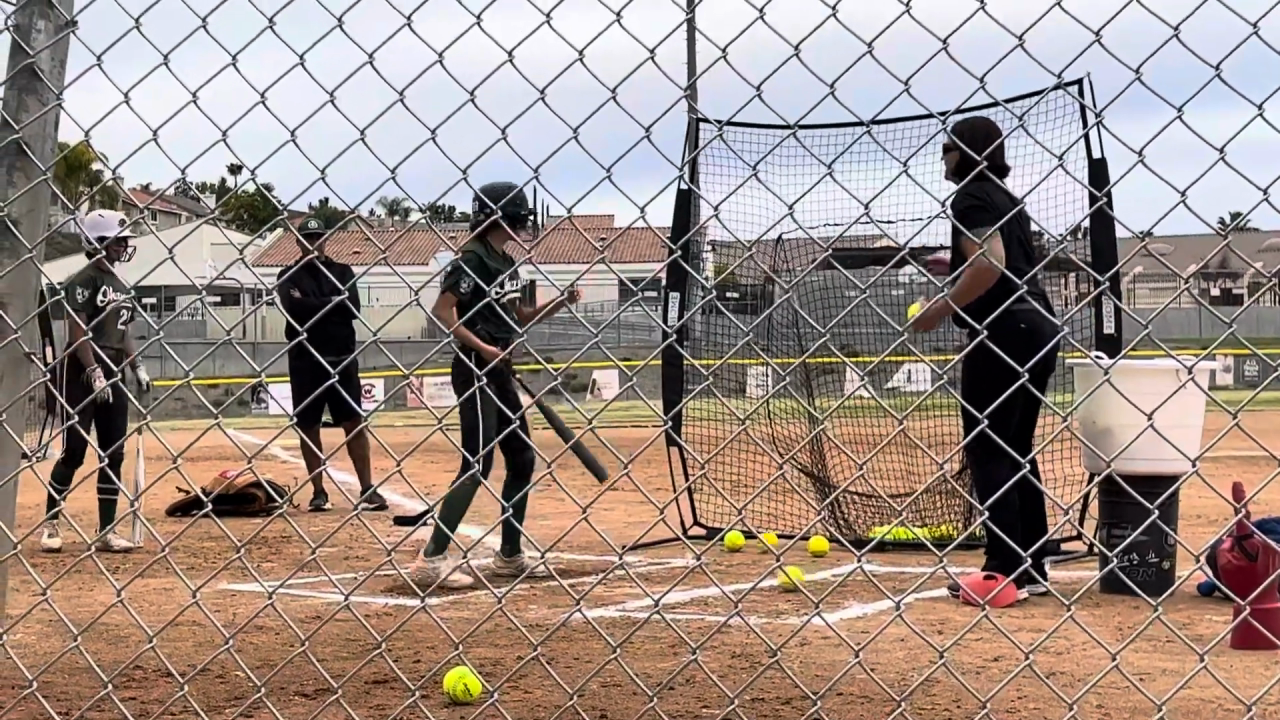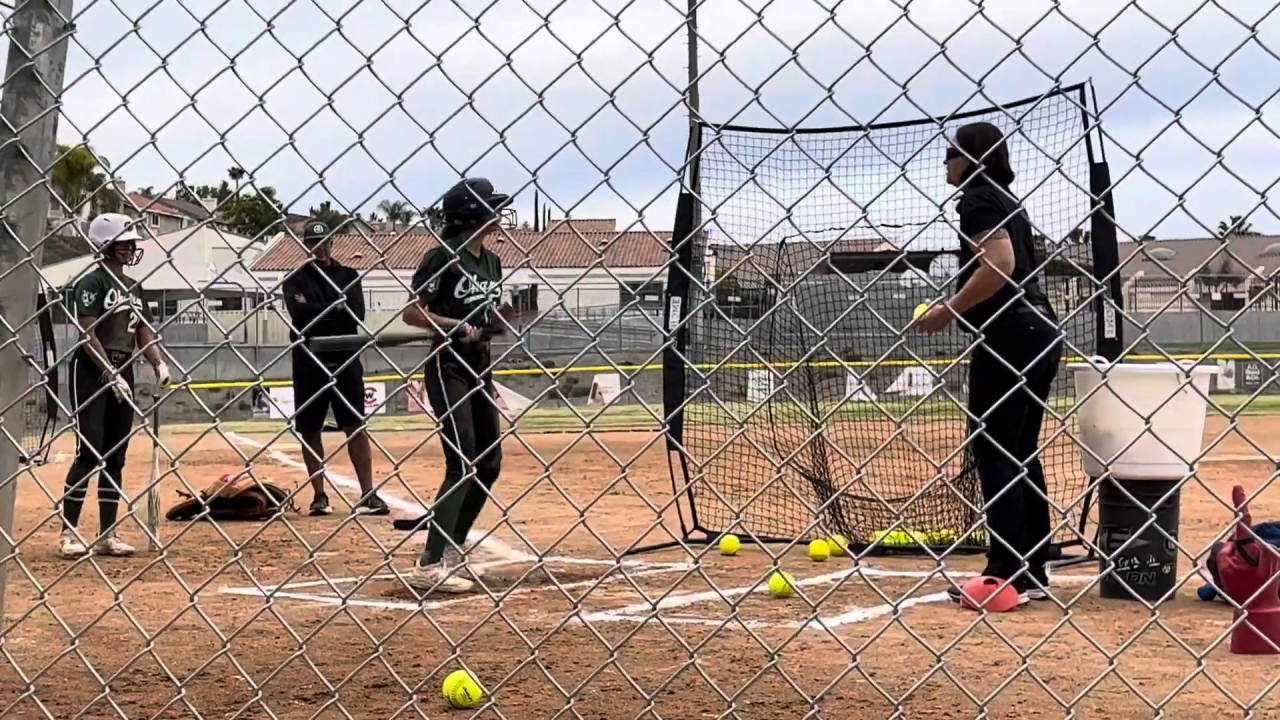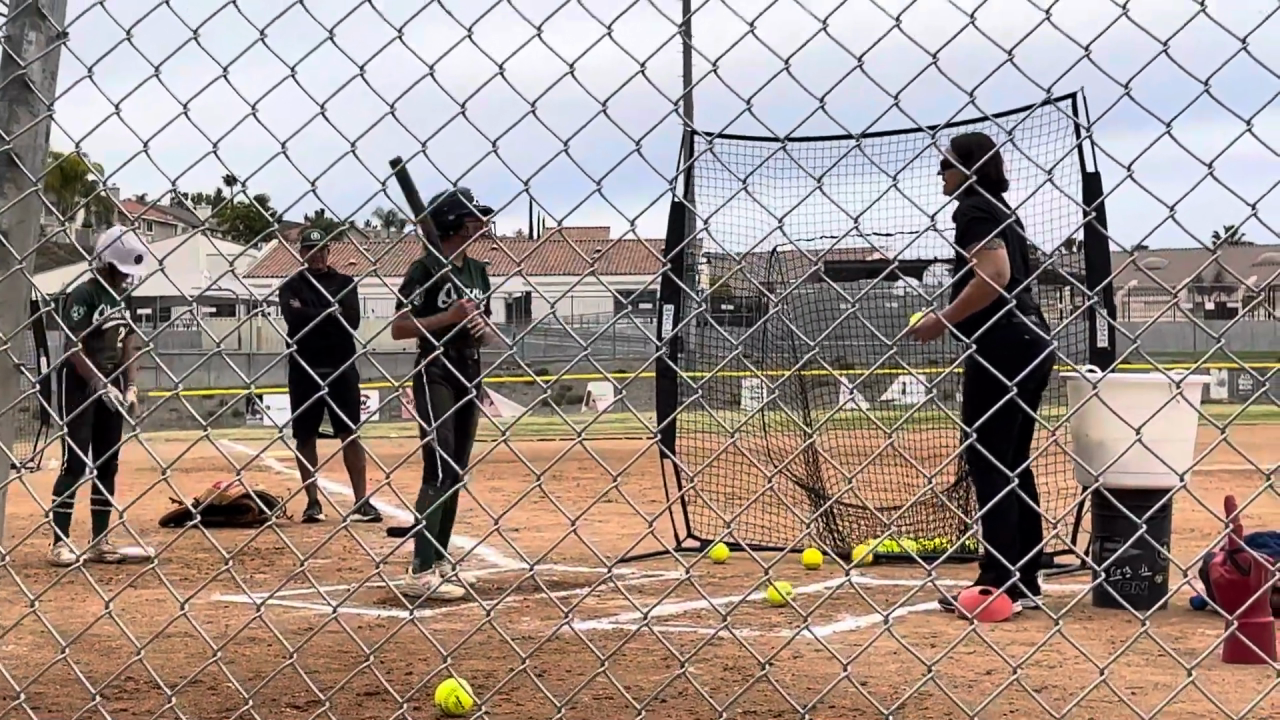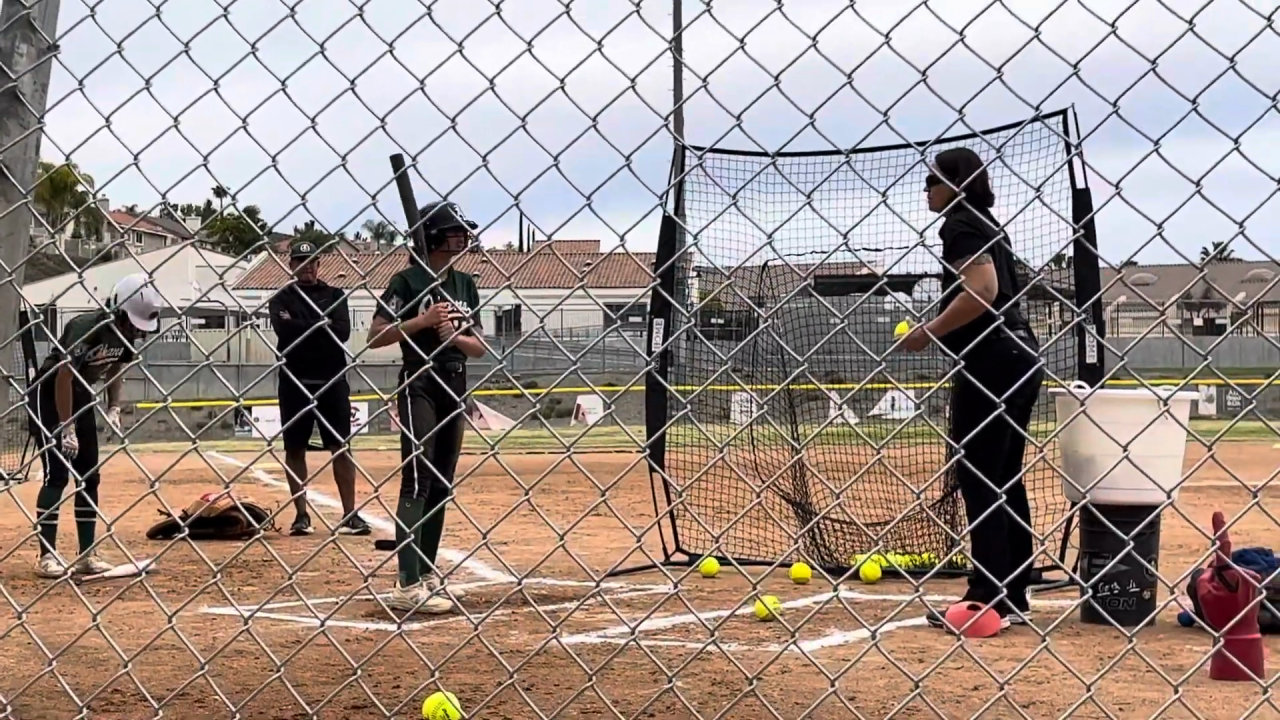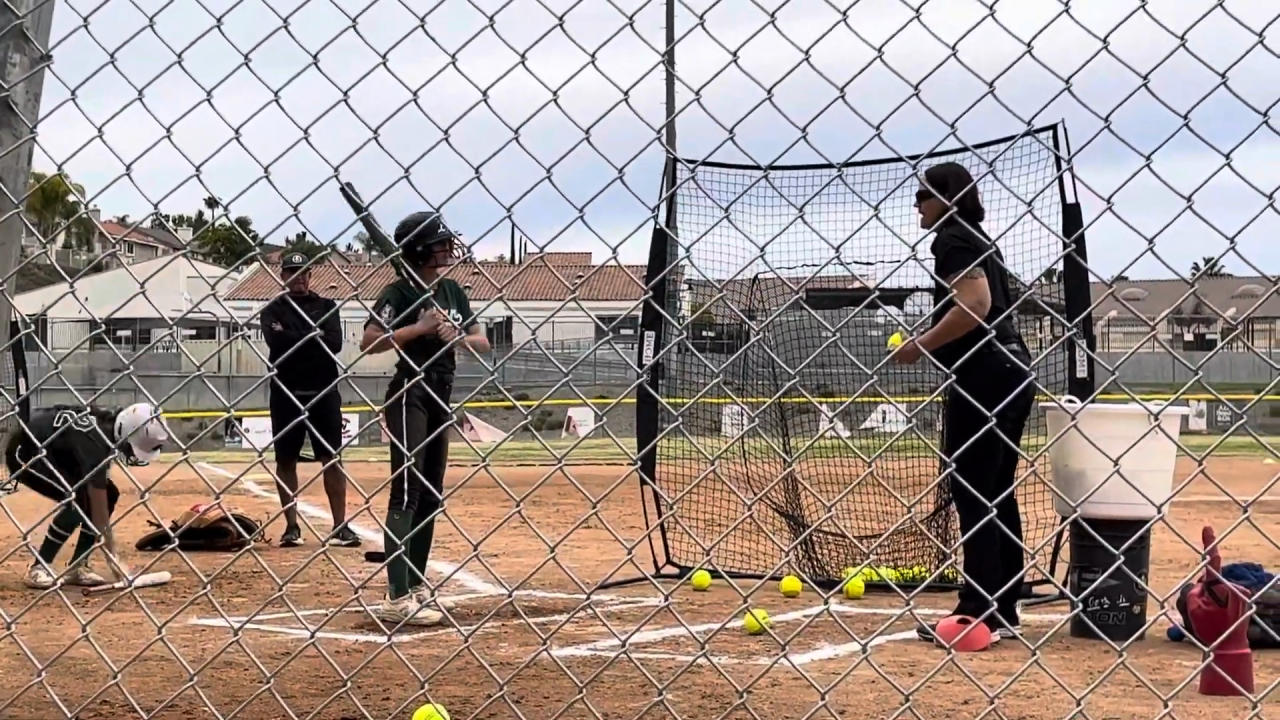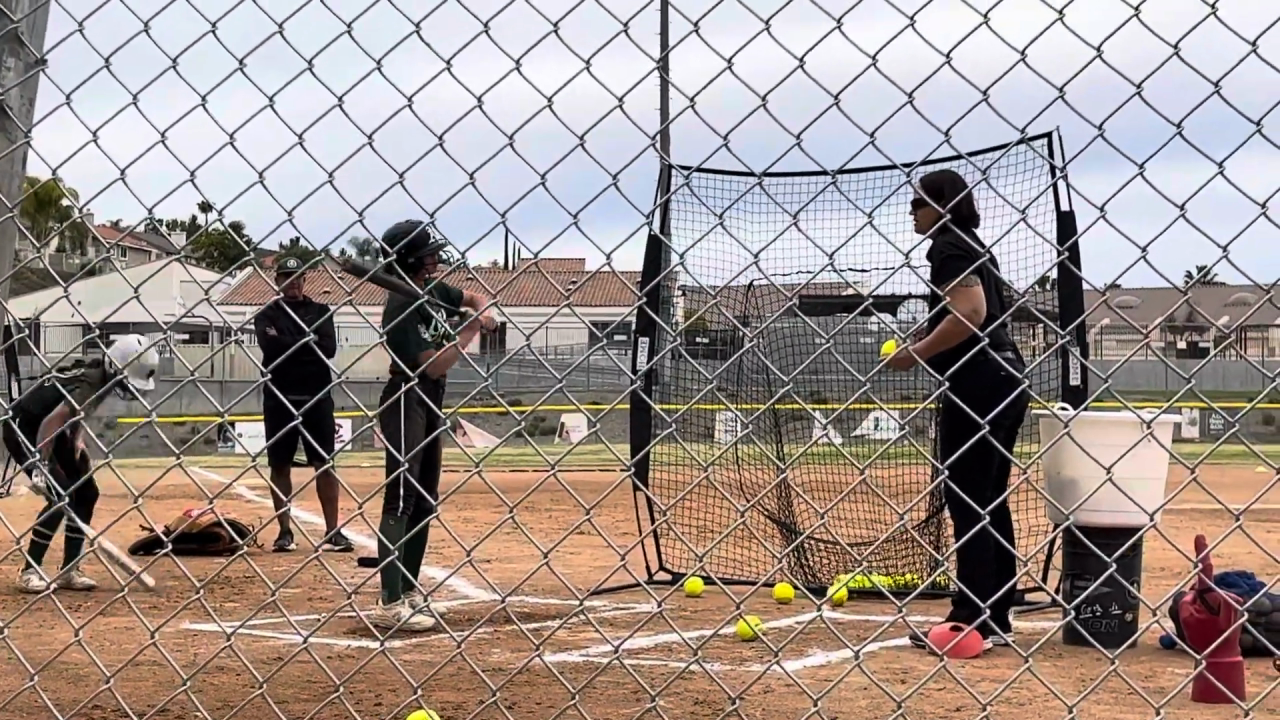
dt=0.4s
person 1, frame 1
left shoulder: (970, 197)
right shoulder: (1007, 199)
left elbow: (990, 266)
left wrist: (941, 308)
right wrist: (957, 265)
left hip: (1003, 332)
right hip: (1038, 327)
left knee: (988, 451)
right knee: (1016, 451)
left ankle: (1005, 573)
right ankle: (1031, 567)
person 1, frame 2
left shoulder: (978, 198)
right shoulder: (1005, 199)
left elbow: (999, 265)
left wrist: (947, 310)
left hip: (1009, 335)
right hip: (1038, 331)
left knee: (994, 453)
right knee: (1020, 453)
left ankle: (1008, 575)
right ankle: (1032, 571)
person 1, frame 3
left shoulder: (974, 209)
right shoulder: (1001, 210)
left elbow: (995, 277)
left wrist: (942, 320)
left hip: (1001, 345)
right hip: (1028, 341)
left knee: (987, 463)
right knee: (1012, 464)
left ankle: (1000, 585)
right ankle: (1023, 581)
person 1, frame 4
left shoulder: (961, 224)
right shoulder: (986, 224)
left elbow: (982, 290)
left wrist: (929, 332)
left hip: (990, 359)
right hip: (1016, 356)
left knee: (977, 477)
right knee: (1003, 479)
left ankle: (988, 600)
right ankle: (1012, 596)
person 1, frame 5
left shoulder: (952, 238)
right shoulder: (978, 238)
left elbow: (975, 305)
left wrist: (921, 345)
right wrist: (932, 340)
left hip: (983, 374)
right hip: (1010, 369)
left knee: (971, 493)
right knee: (996, 493)
left ankle: (978, 614)
right ankle: (1002, 610)
person 1, frame 6
left shoulder: (948, 245)
right shoulder: (973, 245)
left elbow: (971, 312)
left wrist: (916, 352)
right wrist: (926, 344)
left hip: (978, 381)
right hip: (1004, 377)
left knee: (966, 500)
right knee: (989, 500)
left ankle: (971, 622)
right ankle: (996, 617)
person 2, frame 1
left shoulder: (508, 262)
right shoulder: (472, 258)
right elbow: (442, 312)
left wrist: (553, 305)
right wrist: (481, 346)
left hip: (500, 371)
right hip: (475, 370)
left knee: (522, 460)
right knee: (477, 464)
left ankle: (510, 555)
right ankle: (432, 557)
person 2, frame 2
left shoulder: (492, 261)
right shoulder: (441, 257)
right elbow: (411, 314)
left wrist: (500, 320)
right wrist: (454, 325)
left hip: (480, 367)
right hip: (447, 368)
left knee: (488, 465)
right knee: (463, 466)
left ankle: (451, 548)
right ankle: (428, 565)
person 2, frame 3
left shoulder: (478, 271)
right shoulder: (425, 268)
right elbow: (398, 329)
left wrist: (480, 326)
right wrist: (450, 315)
left hip: (469, 374)
right hip: (435, 374)
left knee: (456, 473)
right knee: (436, 472)
left ankle: (439, 562)
right ankle: (420, 573)
person 2, frame 4
left shoulder: (464, 284)
right shoulder: (408, 281)
left elbow: (479, 346)
right elbow: (375, 337)
left wrist: (455, 335)
right wrist: (421, 321)
left hip: (455, 387)
right hip: (419, 386)
left knee: (442, 485)
right knee: (417, 484)
left ankle: (427, 573)
right ankle: (407, 585)
person 2, frame 5
left shoulder: (451, 291)
right shoulder: (399, 290)
left elbow: (482, 342)
right elbow: (370, 343)
left wrist: (457, 336)
right wrist: (423, 326)
left hip: (440, 397)
right hip: (410, 397)
left knee: (430, 496)
right knee: (406, 494)
left ankle: (416, 585)
right ankle: (397, 598)
person 2, frame 6
left shoulder: (435, 288)
right shoulder: (402, 304)
left elbow: (476, 300)
right elbow: (434, 365)
left wrist: (483, 313)
right wrist: (469, 332)
left hip: (430, 404)
right hip: (406, 403)
left knee: (426, 502)
right knee: (402, 500)
left ankle: (409, 590)
right ankle: (390, 604)
person 3, frame 1
left shoulder: (343, 272)
right shoulder: (289, 276)
left elbow: (353, 309)
right elbow: (295, 307)
left wrist: (315, 310)
right wrist: (333, 304)
left hip: (342, 357)
right hip: (306, 360)
left knee: (355, 423)
right knee: (308, 426)
left ankle: (367, 491)
right ankle: (319, 492)
person 3, frame 2
left shoulder: (349, 275)
right shoulder: (294, 279)
left elbow: (357, 314)
right elbow: (300, 313)
left wrist: (319, 313)
right wrist: (336, 308)
left hip: (345, 361)
right hip: (309, 363)
left knee: (356, 427)
right knee: (310, 431)
left ankle: (368, 494)
right ankle: (319, 495)
person 3, frame 3
left shoulder: (345, 283)
right shoulder: (291, 286)
left elbow: (352, 320)
right elbow: (295, 318)
left wrist: (313, 319)
right wrist: (332, 315)
left hip: (341, 368)
right hip: (305, 370)
left knee: (351, 435)
right knee: (305, 437)
left ankle: (361, 502)
right ankle: (313, 502)
person 3, frame 4
left shoulder: (335, 295)
right shoulder: (281, 298)
left elbow: (343, 331)
right elbow: (284, 329)
left wrist: (303, 329)
right wrist: (322, 326)
left hip: (331, 380)
right hip: (295, 382)
left knee: (341, 447)
right knee: (294, 449)
left ankle: (350, 515)
right ankle: (301, 514)
person 3, frame 5
left shoulder: (327, 306)
right shoulder: (273, 309)
left elbow: (335, 343)
right elbow: (276, 340)
left wrist: (295, 341)
right wrist: (314, 337)
left hip: (323, 392)
right hip: (287, 394)
left knee: (332, 459)
right knee: (286, 461)
left ankle: (340, 527)
right ankle: (291, 526)
person 3, frame 6
left shoulder: (321, 311)
right shoulder: (267, 314)
left elbow: (328, 349)
right elbow: (270, 345)
left wrist: (289, 347)
right wrist: (308, 342)
left hip: (316, 397)
right hip: (280, 398)
left knee: (325, 464)
right knee: (280, 466)
left ankle: (332, 532)
right ankle: (285, 531)
person 4, frame 1
left shoulder: (122, 284)
right shoulder: (84, 279)
right elbow: (77, 332)
left wrist: (138, 368)
right wrist: (94, 372)
left hip: (112, 373)
right hip: (82, 372)
left knee: (113, 454)
right knee: (74, 452)
left ankle: (106, 531)
right ankle: (51, 524)
person 4, frame 2
left shoulder: (133, 287)
right shoulder: (91, 283)
left elbow: (144, 333)
right elbow: (88, 335)
left wrist: (160, 364)
right wrist: (111, 375)
left hip: (122, 375)
right hip: (92, 373)
left knee: (115, 456)
right knee: (89, 452)
left ankle: (107, 535)
right ankle: (68, 531)
person 4, frame 3
left shoulder: (122, 297)
right shoulder: (83, 294)
right elbow: (72, 348)
left wrist: (130, 387)
right wrist: (100, 385)
left hip: (108, 388)
right hip: (79, 385)
left knee: (107, 465)
right knee: (75, 463)
left ankle: (99, 541)
right ankle: (59, 543)
person 4, frame 4
left shoulder: (126, 332)
right shoulder: (86, 326)
right elbow: (63, 377)
left wrist: (114, 409)
right wrist: (66, 429)
left hip: (81, 401)
right hip: (49, 398)
left knee: (89, 475)
right knee: (57, 474)
left ankle: (86, 555)
right ankle: (46, 556)
person 4, frame 5
left shoulder: (110, 422)
right shoulder: (97, 442)
right elbow: (99, 507)
right wrist: (113, 556)
left hip: (54, 449)
right hip: (24, 452)
left knee: (110, 493)
right knee: (79, 498)
left ankle: (78, 566)
right ankle: (38, 568)
person 4, frame 6
left shoulder: (104, 377)
right shoulder: (89, 382)
right elbow: (50, 422)
left wrist: (78, 436)
right wrist: (40, 466)
left hip: (55, 433)
right hip: (23, 429)
left knee: (85, 493)
right knee: (59, 498)
left ankle: (69, 570)
right ankle: (29, 572)
